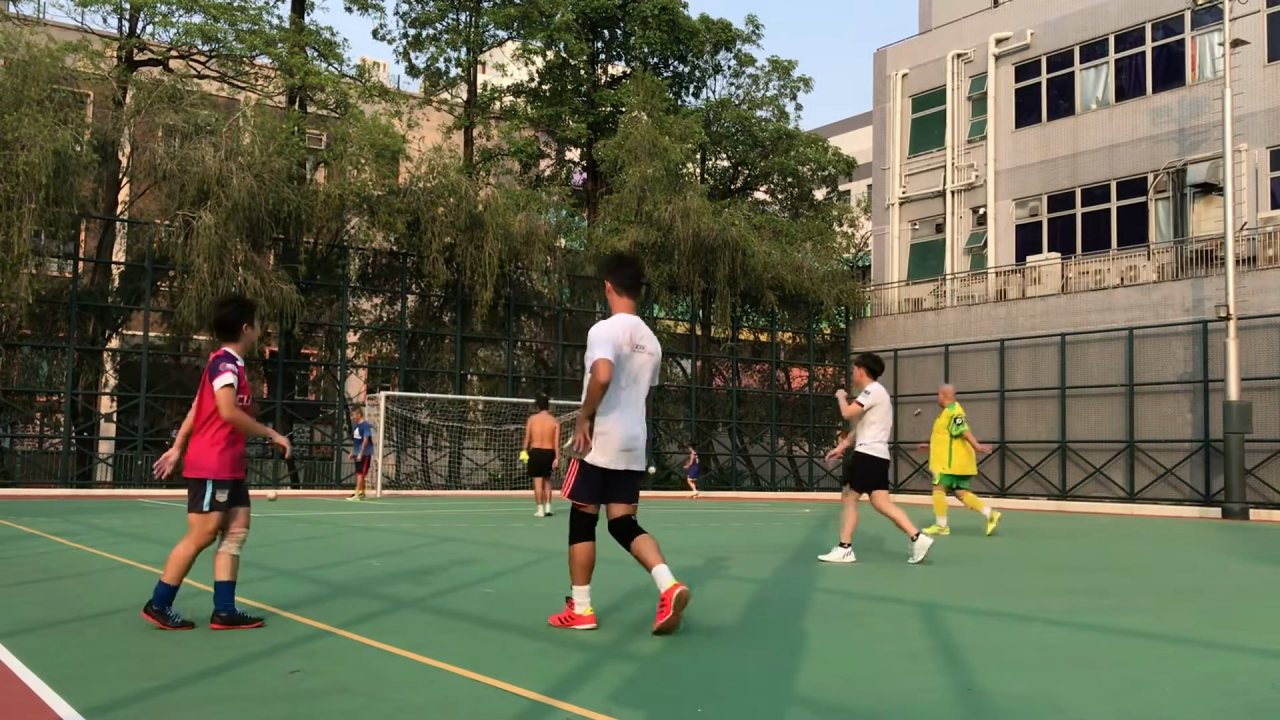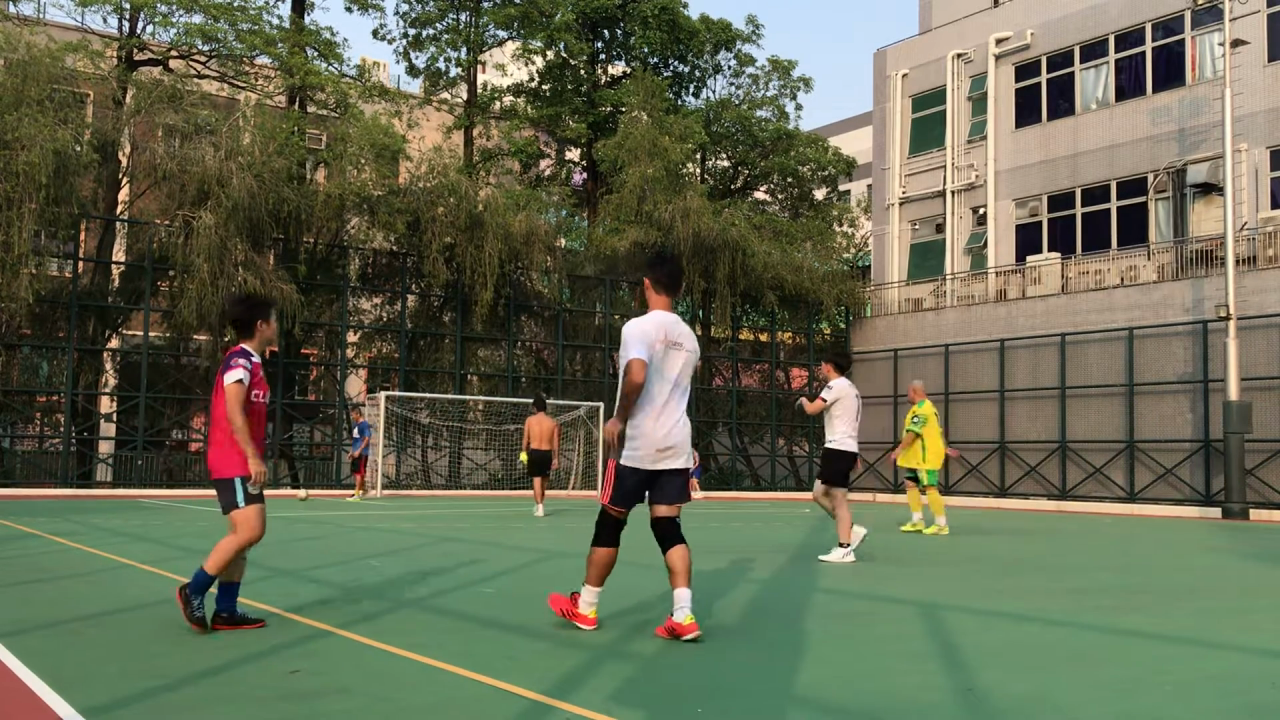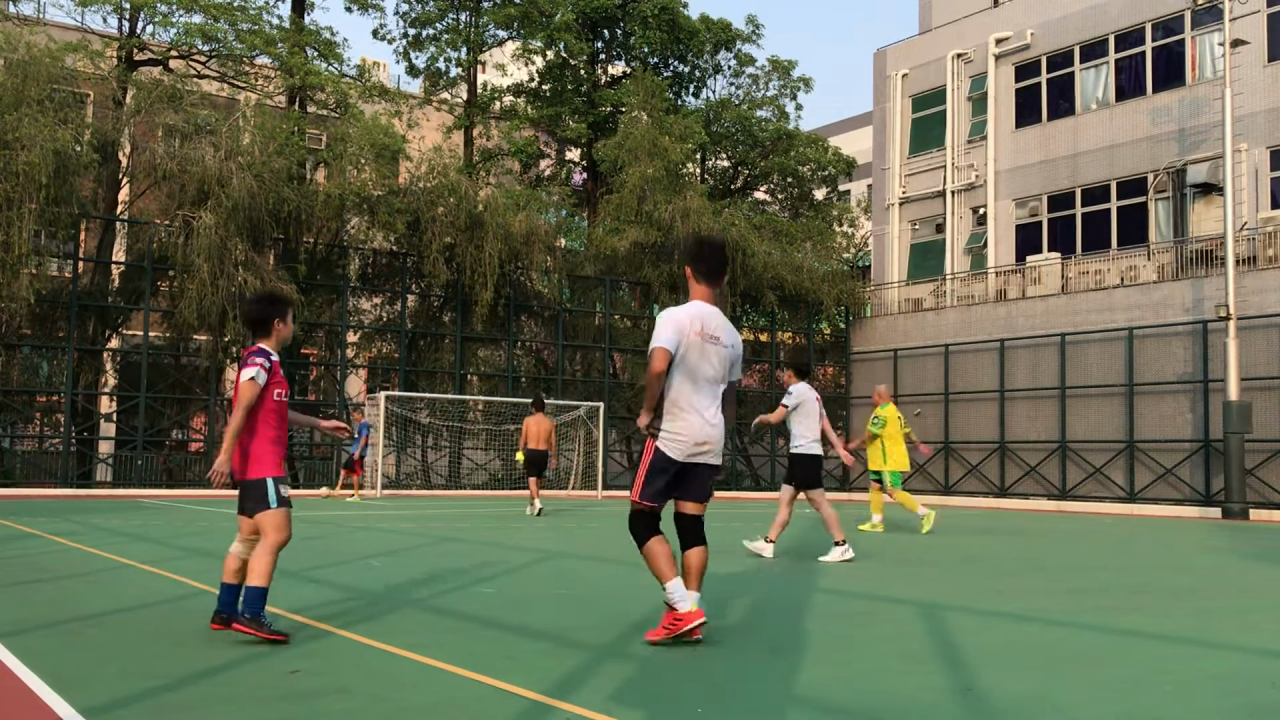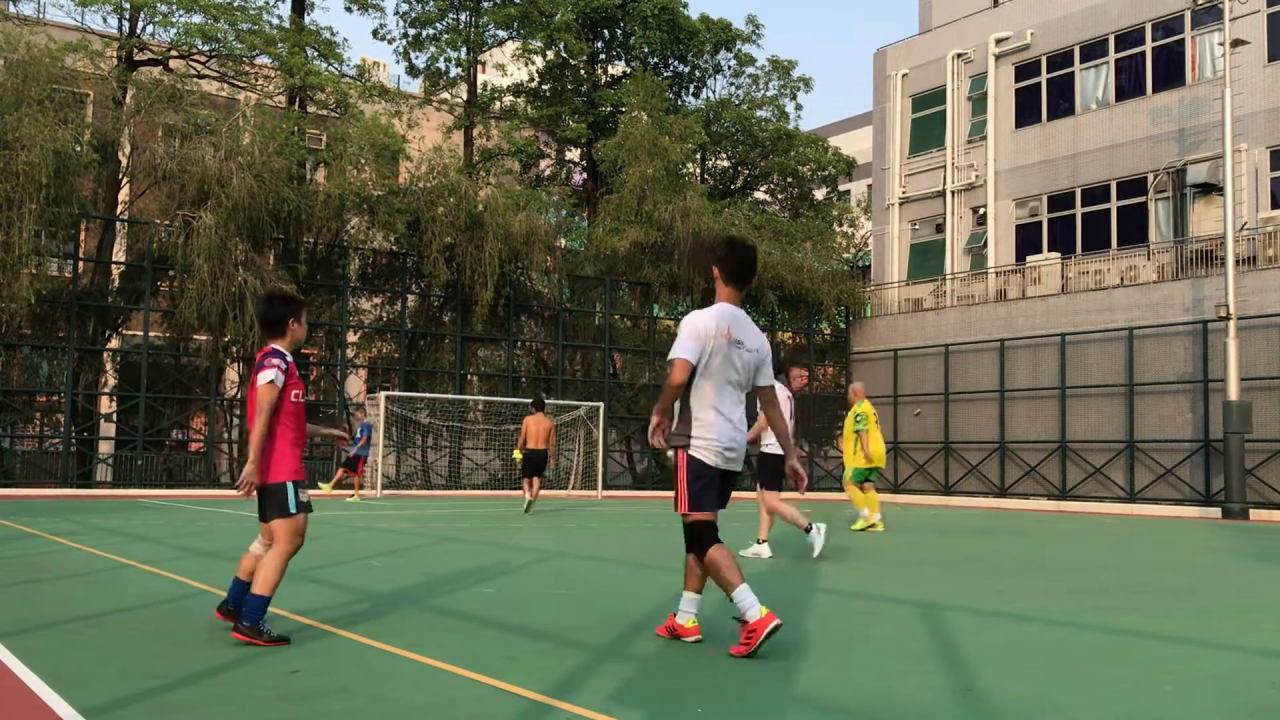
dt=0.2s
person 1, frame 1
left shoulder: (605, 329)
right shoulder: (651, 339)
left elbow: (602, 376)
left wrist: (584, 418)
left hip: (601, 442)
right hip: (634, 446)
left knee: (583, 522)
right knee: (623, 524)
left ankle: (580, 609)
right ankle: (669, 585)
person 1, frame 2
left shoulder: (640, 327)
right shoulder: (690, 337)
left elbow: (635, 376)
left wrist: (617, 421)
left hip: (638, 445)
right hip: (678, 446)
left knee: (610, 524)
right knee: (669, 527)
left ankle: (585, 604)
right ankle: (683, 615)
person 1, frame 3
left shoulder: (675, 317)
right shoulder: (731, 334)
left elbow: (658, 365)
left wrist: (647, 409)
right wrist: (720, 437)
left hip: (671, 437)
right hip: (710, 442)
left knee: (642, 521)
right knee: (691, 526)
left ankle: (684, 607)
right ankle: (685, 613)
person 1, frame 4
left shoulder: (700, 320)
right shoulder: (758, 338)
left elbow: (678, 378)
right elbow: (770, 404)
left wrist: (659, 414)
right wrist: (790, 455)
left hip: (698, 443)
right hip: (732, 446)
left knee: (703, 533)
right knee: (698, 531)
left ankle: (756, 616)
right ankle: (684, 619)
person 2, frame 1
left shoulder: (227, 363)
right shoulder: (225, 363)
left elbow: (197, 409)
right elbow: (228, 412)
left wrist: (177, 449)
right wrist: (272, 434)
left hip: (227, 466)
right hip: (212, 466)
left knee: (237, 532)
right knee: (201, 536)
left ankle: (225, 610)
right ankle: (159, 604)
person 2, frame 2
left shoulder: (251, 361)
right shoulder: (240, 359)
right elbow: (233, 410)
left wrist: (254, 457)
right wrist: (253, 457)
left hip: (239, 464)
right hip: (233, 464)
left knee: (247, 534)
right knee: (249, 531)
left ankle: (226, 610)
right ankle: (195, 590)
person 2, frame 3
left shoulder: (265, 360)
right shoulder: (259, 358)
left elbow: (277, 412)
right elbow: (241, 408)
left wrist: (321, 424)
right wrist: (225, 454)
left hip: (259, 465)
right hip: (261, 465)
left knee: (248, 537)
right knee: (276, 534)
left ankle: (225, 610)
right ankle: (251, 613)
person 2, frame 4
left shoulder: (277, 360)
right shoulder: (273, 360)
right elbow: (262, 414)
left wrist: (322, 431)
right wrist: (252, 462)
left hip: (278, 471)
right hip: (277, 470)
left knee: (268, 540)
right knee: (287, 542)
left ankle: (233, 603)
right ankle: (250, 621)
person 3, frame 1
left shoulder: (872, 391)
right shoulder: (875, 392)
left elbow: (848, 413)
right elbow: (859, 426)
left wrist: (841, 397)
right wrist: (840, 448)
left hip: (867, 454)
right hip: (878, 456)
left knee: (849, 500)
right knee: (883, 504)
left ankle: (844, 549)
right ankle: (918, 539)
person 3, frame 2
left shoulder: (836, 385)
right shoulder: (849, 388)
left elbow: (813, 410)
right elbow: (855, 423)
left wrist: (804, 400)
right wrist: (855, 455)
left hip: (838, 450)
right hip: (844, 450)
left knee: (838, 500)
right knee: (819, 494)
left ankle: (844, 549)
right ankle: (852, 530)
person 3, frame 3
left shoulder: (796, 390)
right shoulder: (811, 393)
left elbow: (775, 417)
right elbow: (826, 426)
left wrist: (760, 419)
right wrist: (840, 450)
left hip: (804, 454)
right hip: (806, 453)
left knee: (819, 502)
right knee: (785, 500)
left ankle: (842, 546)
right ankle: (767, 543)
person 3, frame 4
right shoulder: (784, 391)
left elbow: (762, 423)
right elbow: (787, 426)
left wrist: (747, 437)
left hip: (773, 452)
right hip: (779, 452)
left knee: (773, 503)
right knee: (764, 500)
left ankle: (812, 529)
right ankle: (761, 544)
